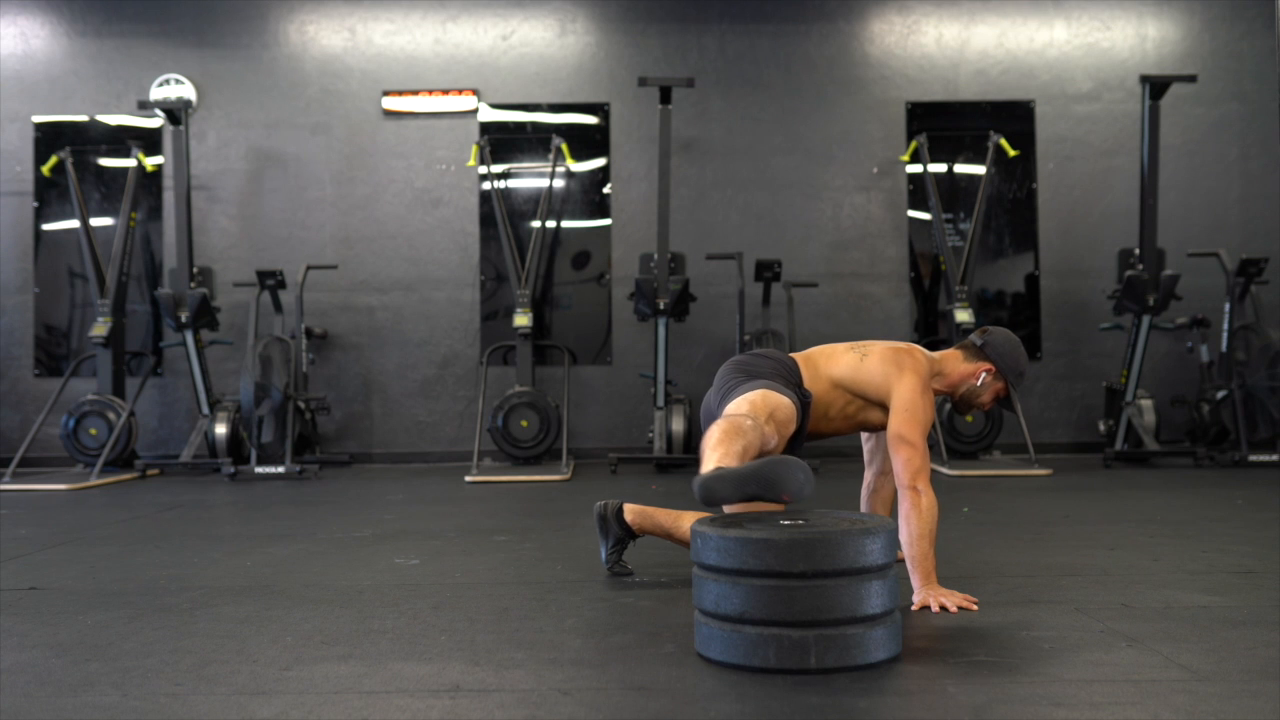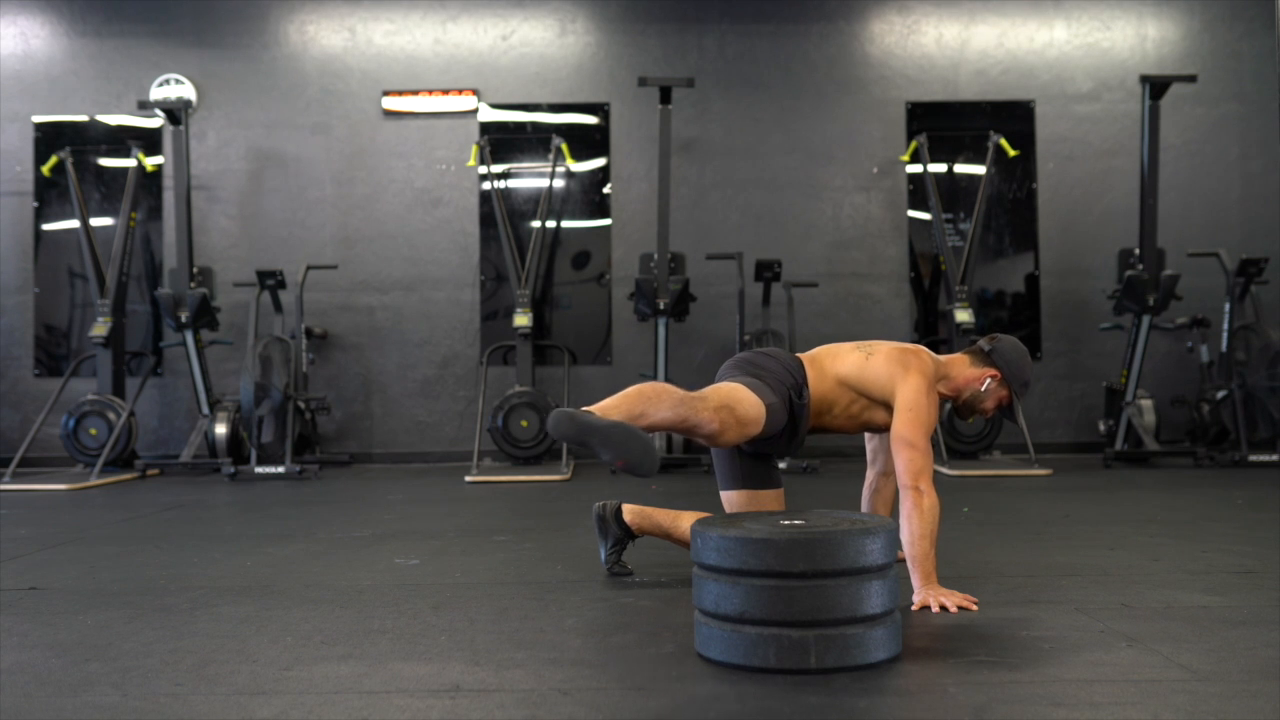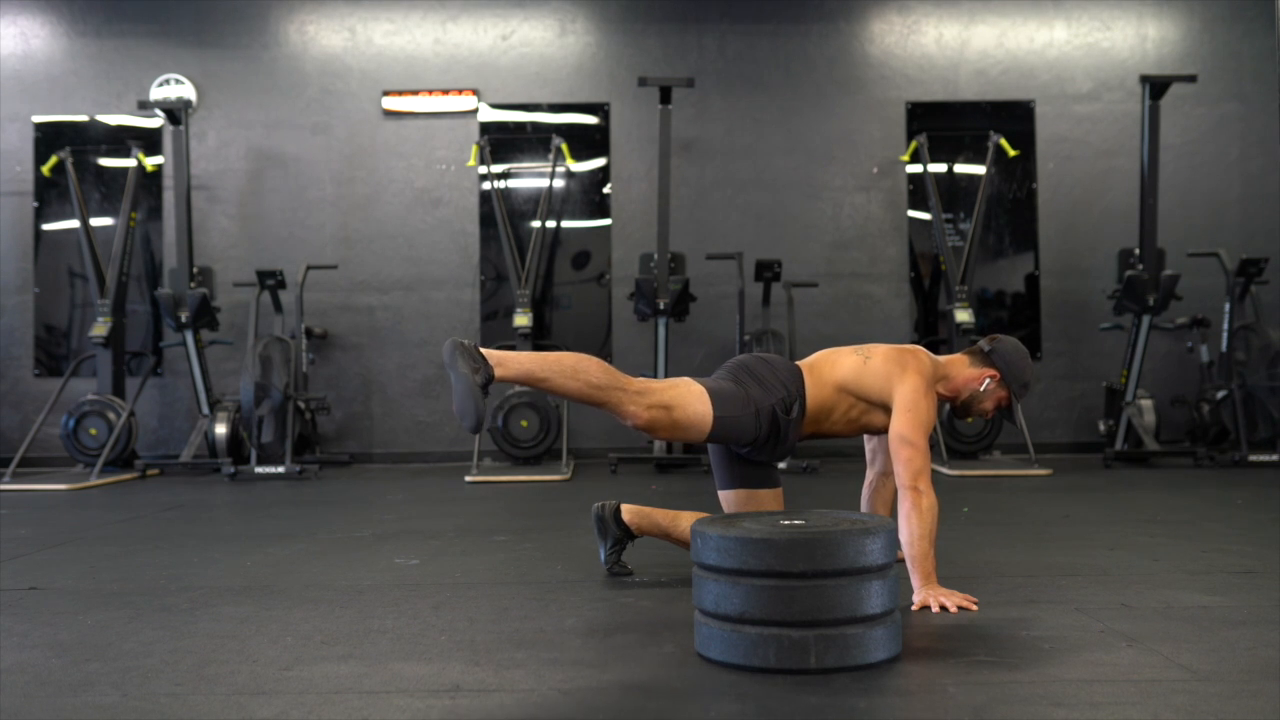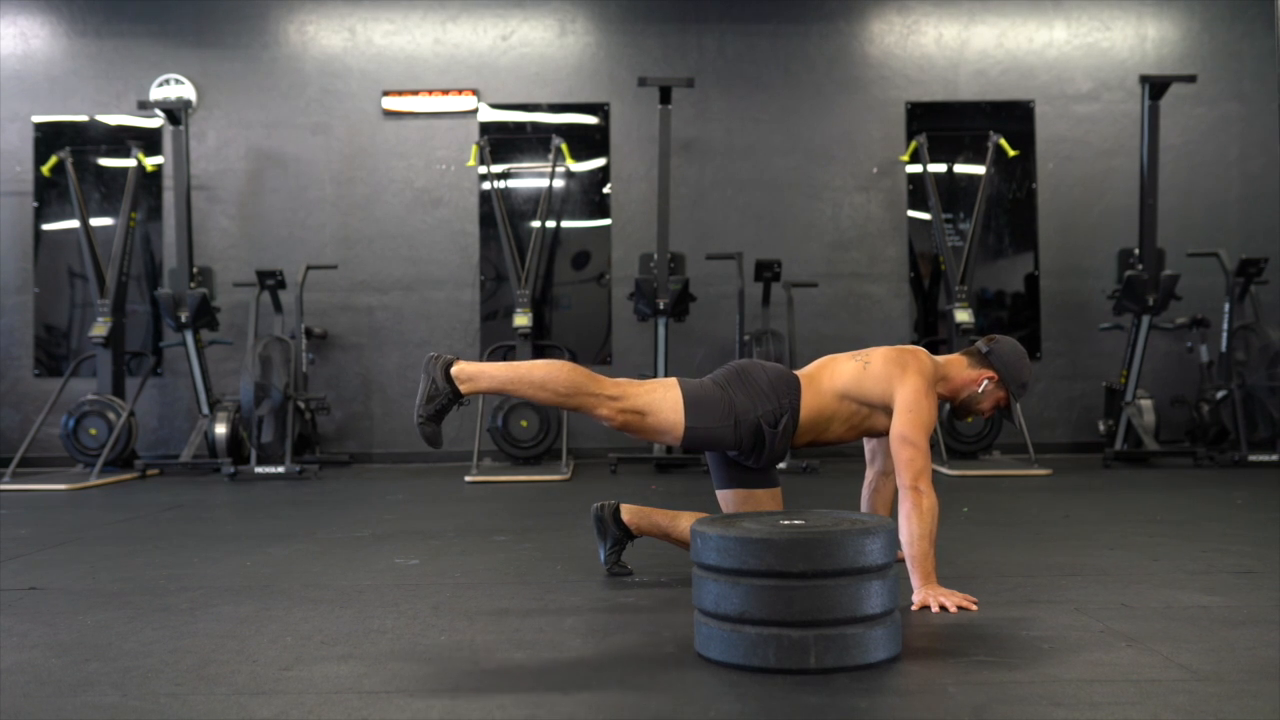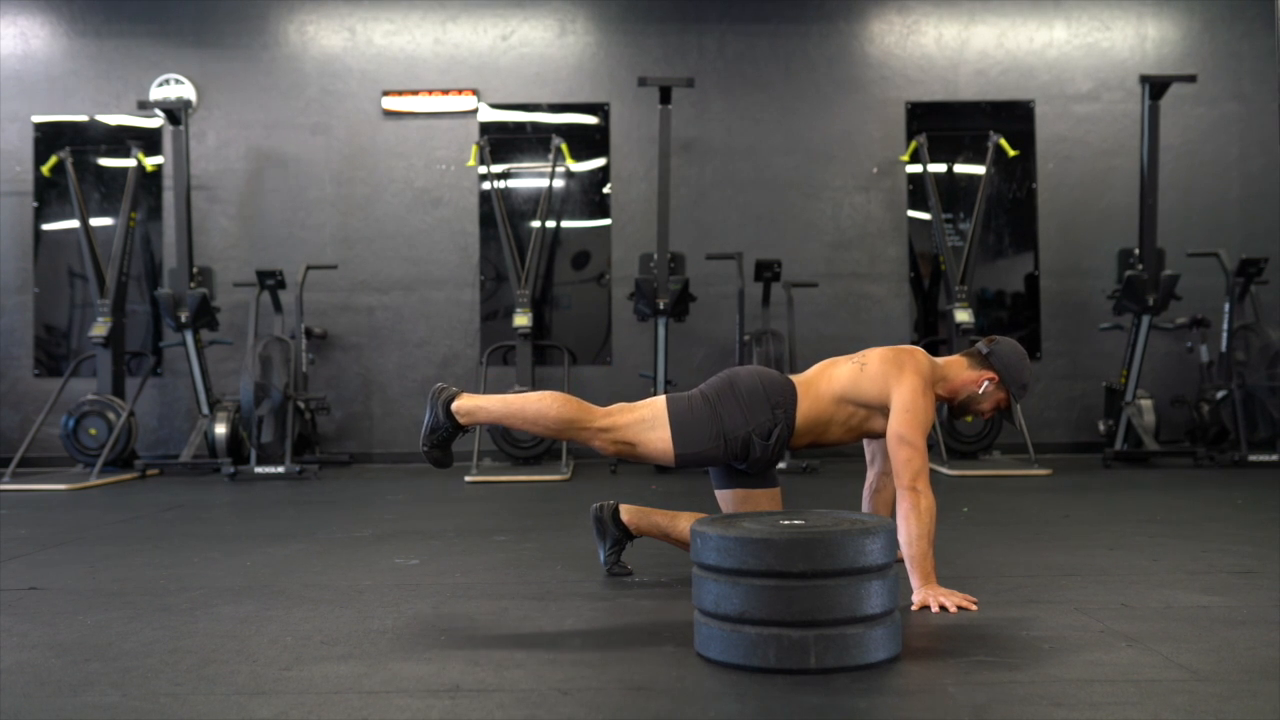
dt=1s
person 1, frame 1
left shoulder: (905, 372)
right shoulder: (916, 382)
left elbow: (881, 470)
right elbow: (914, 488)
right wrist: (926, 585)
left hip: (737, 403)
right hip: (755, 380)
right knee: (762, 427)
left ankle: (625, 518)
right ankle: (716, 474)
person 1, frame 2
left shoulder: (913, 374)
right shoulder: (921, 384)
left elbow: (884, 472)
right elbow: (916, 490)
right wrist: (926, 585)
left hip: (767, 420)
right hip: (765, 382)
right knee: (710, 416)
left ankle: (625, 517)
right ankle: (593, 418)
person 1, frame 3
left shoulder: (908, 374)
right shoulder: (920, 383)
left elbow: (882, 472)
right elbow: (915, 489)
right wrist: (926, 585)
left hip: (758, 424)
right hip: (759, 397)
right knee: (642, 405)
left ankle: (626, 518)
right ankle: (485, 363)
person 1, frame 4
left shoulder: (906, 373)
right shoulder: (921, 383)
left elbow: (881, 472)
right elbow: (916, 489)
right wrist: (925, 584)
left hip: (754, 431)
right hip: (750, 405)
right knee: (613, 400)
left ankle: (624, 518)
right ankle: (457, 375)
person 1, frame 5
left shoulder: (906, 376)
right shoulder: (917, 383)
left elbow: (881, 474)
right elbow: (913, 489)
right wrist: (925, 583)
left hip: (753, 435)
right hip: (747, 413)
right knee: (604, 428)
left ankle: (624, 518)
right ankle: (459, 406)
